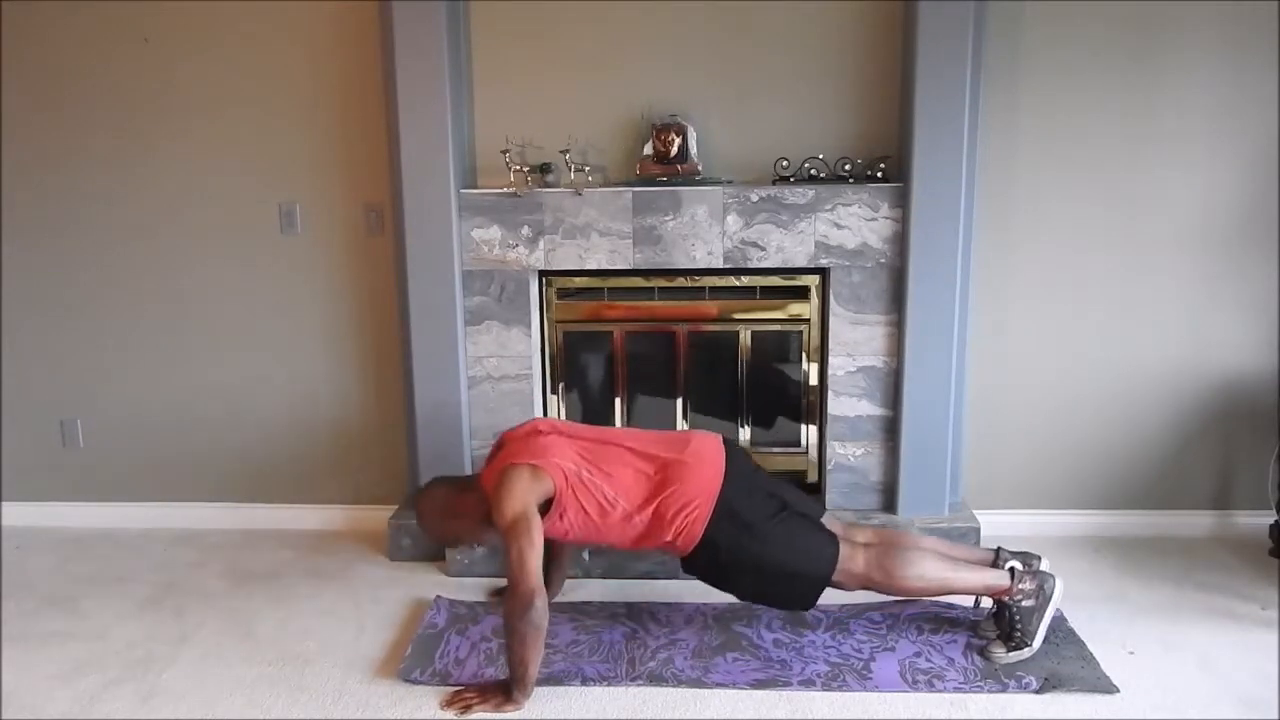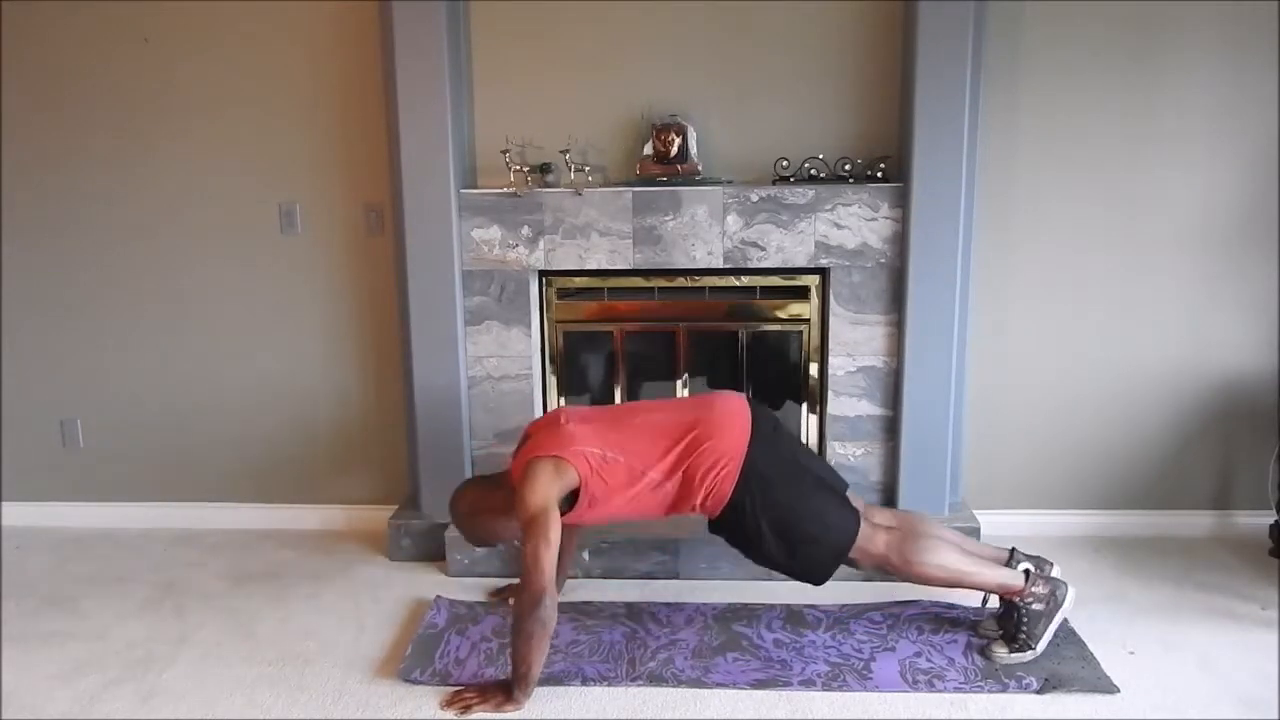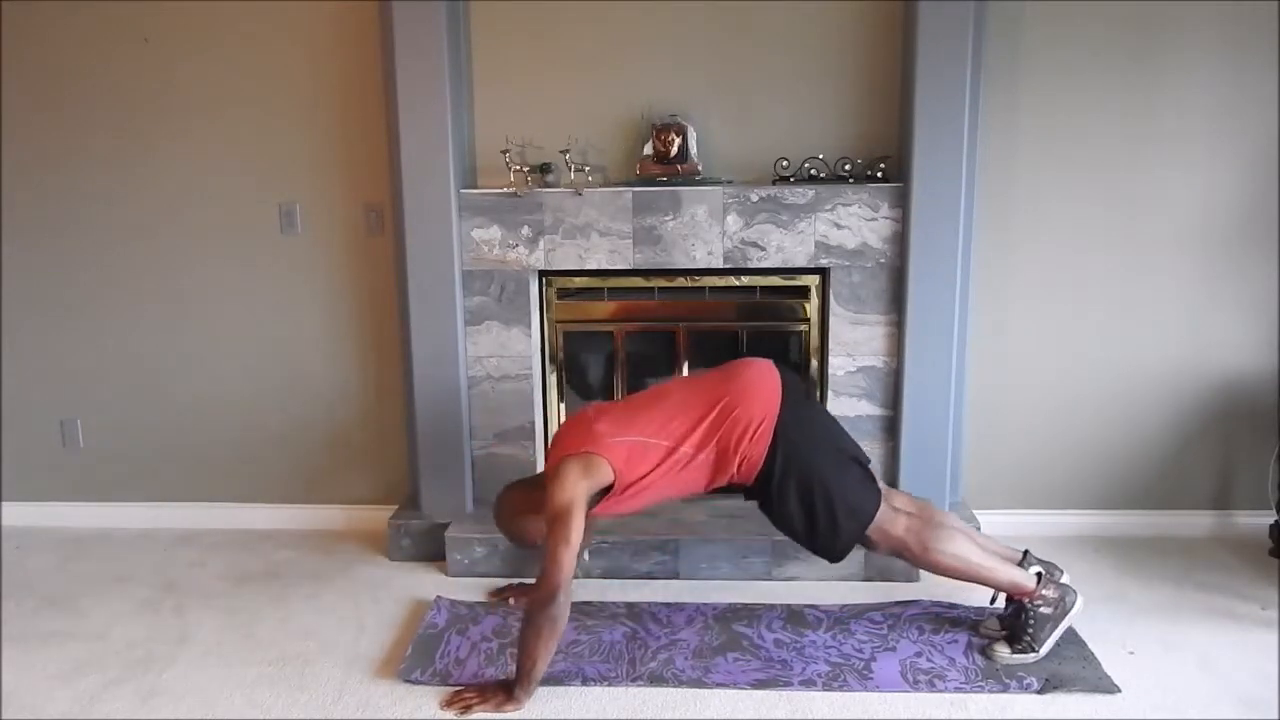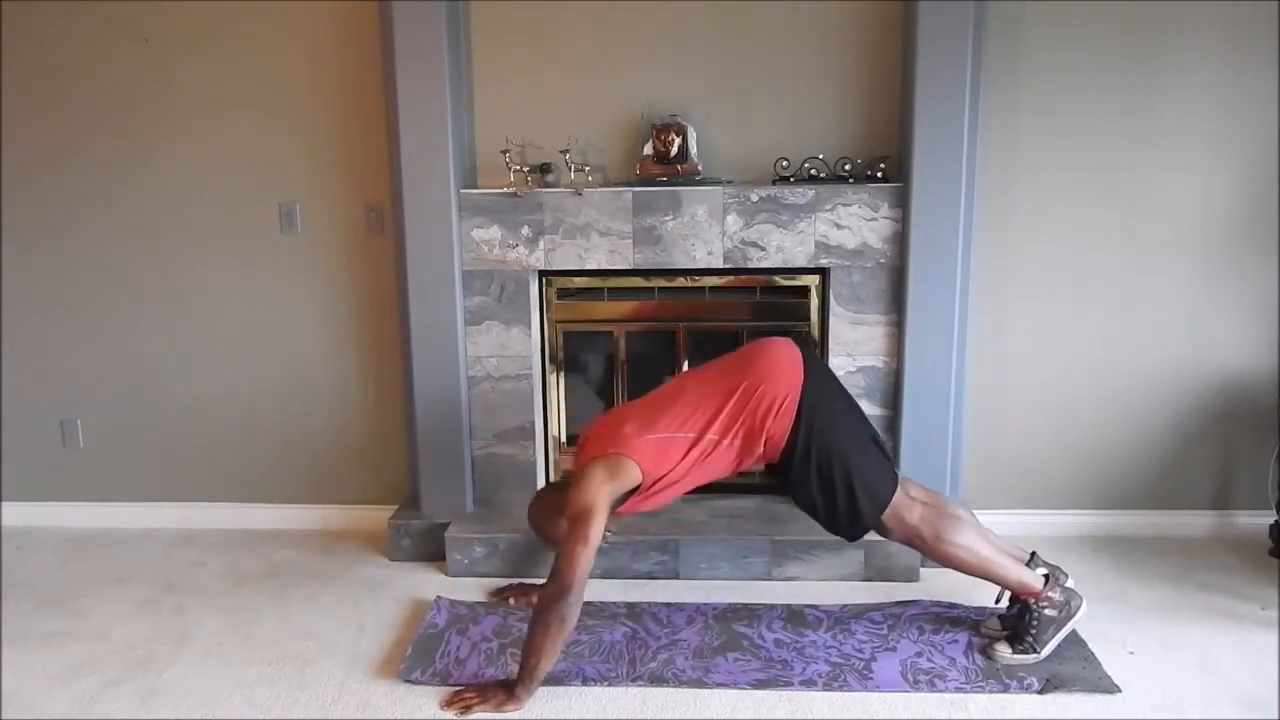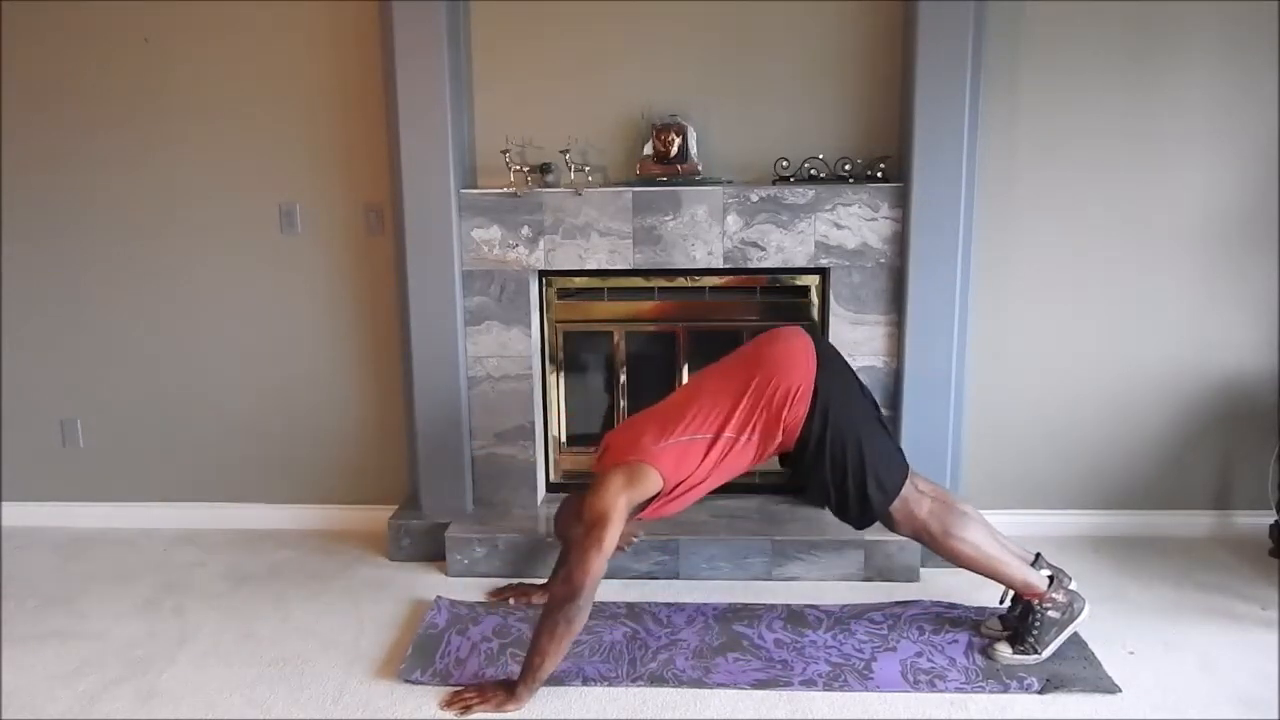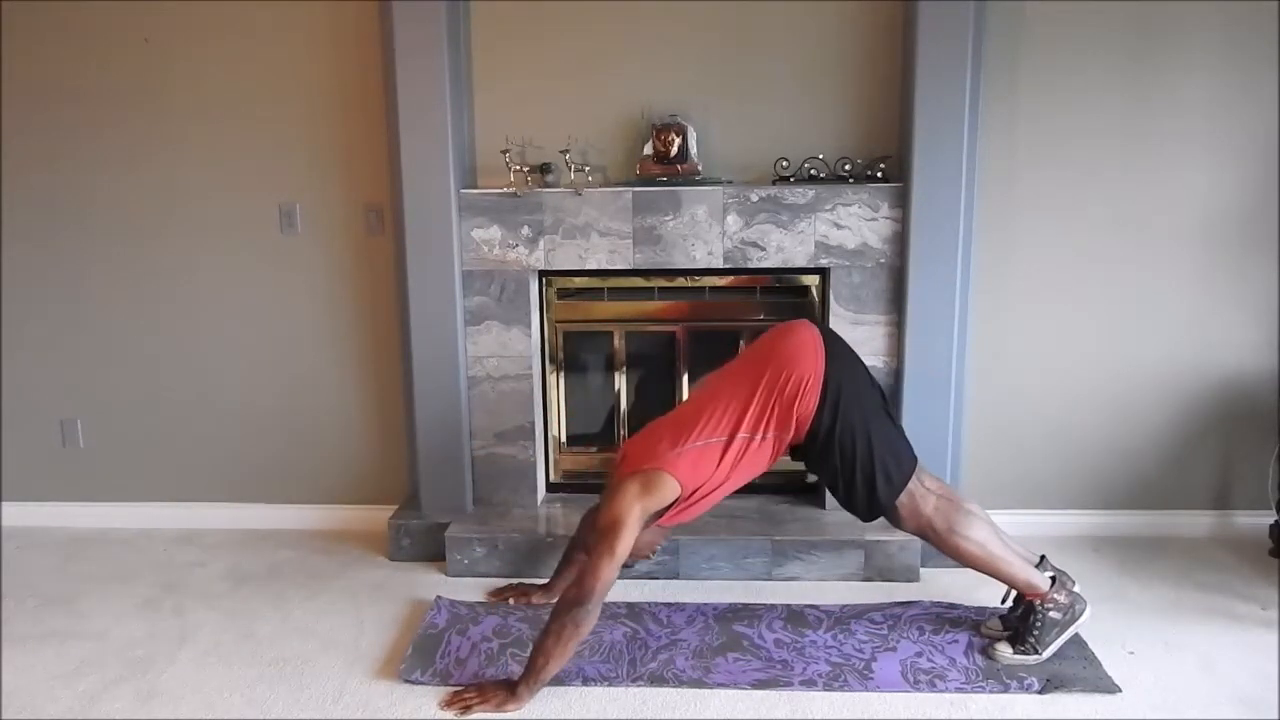
dt=0.2s
person 1, frame 1
left shoulder: (509, 492)
right shoulder: (518, 446)
left elbow: (525, 601)
right wrist: (547, 584)
left hip: (700, 511)
right hip: (707, 464)
left knee: (855, 565)
right knee: (849, 537)
left ankle: (1018, 586)
right ankle: (1006, 563)
person 1, frame 2
left shoulder: (533, 485)
right shoulder: (542, 441)
left elbow: (537, 598)
right wrist: (547, 583)
left hip: (726, 467)
right hip: (732, 424)
left knee: (870, 546)
right knee: (868, 520)
left ankle: (1030, 588)
right ankle: (1020, 566)
person 1, frame 3
left shoulder: (565, 482)
right shoulder: (571, 448)
left elbow: (554, 596)
right elbow: (579, 521)
right wrist: (545, 586)
left hip: (759, 427)
right hip: (760, 392)
left knee: (888, 528)
right knee: (886, 507)
left ankle: (1040, 592)
right ankle: (1028, 568)
person 1, frame 4
left shoulder: (593, 485)
right shoulder: (595, 457)
left elbow: (566, 596)
right wrist: (546, 587)
left hip: (783, 400)
right hip: (781, 372)
left knee: (898, 516)
right knee: (897, 498)
left ankle: (1048, 595)
right ankle: (1034, 574)
person 1, frame 5
left shoulder: (612, 492)
right shoulder: (616, 465)
left elbow: (575, 598)
right wrist: (545, 586)
left hip: (798, 387)
right hip: (793, 362)
left knee: (907, 509)
right knee: (907, 494)
left ankle: (1049, 594)
right ankle: (1037, 576)
person 1, frame 6
left shoulder: (629, 502)
right shoulder: (630, 479)
left elbow: (584, 602)
right elbow: (589, 541)
right wrist: (546, 587)
left hip: (810, 378)
right hip: (804, 358)
left knee: (913, 506)
right knee: (914, 493)
left ankle: (1052, 596)
right ankle: (1038, 580)
